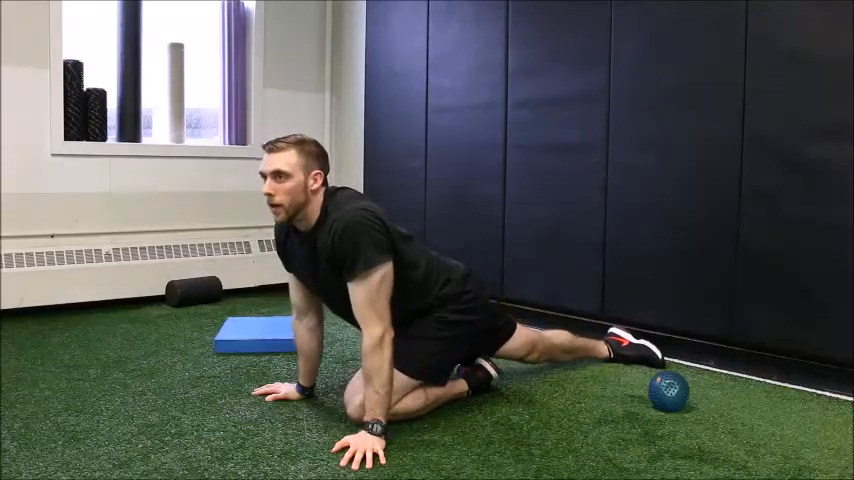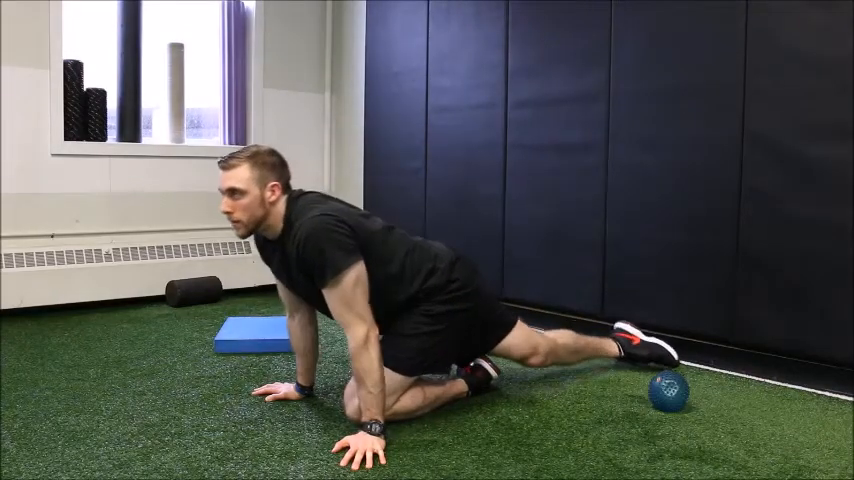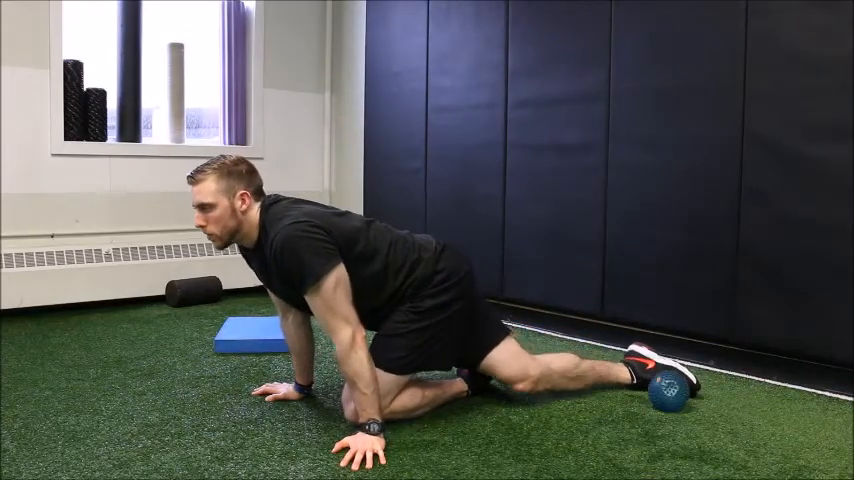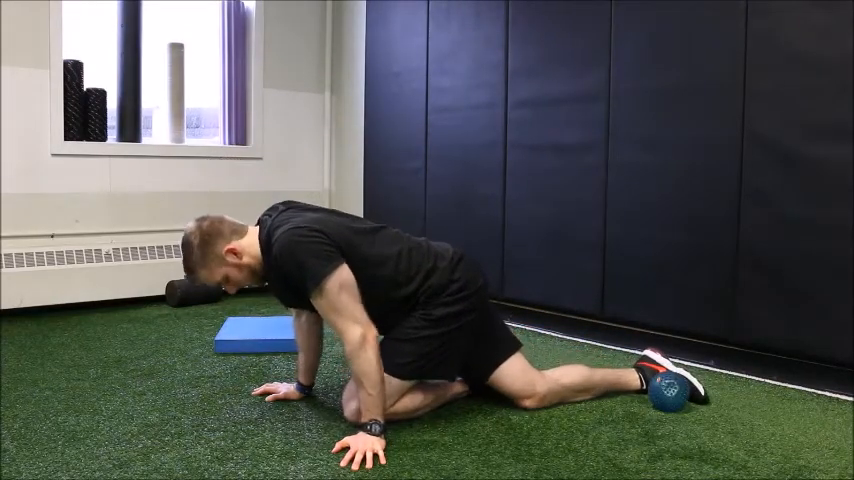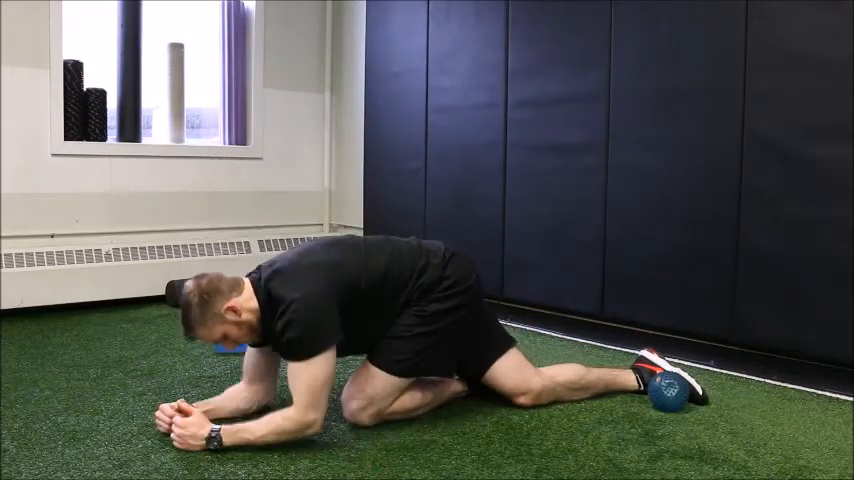
dt=1s
person 1, frame 1
left shoulder: (355, 225)
right shoulder: (288, 233)
left elbow: (378, 332)
right elbow: (306, 316)
left wrist: (374, 429)
right wrist: (303, 386)
left hip: (449, 305)
right hip: (416, 308)
left knee: (359, 405)
right knee: (534, 349)
left ankle: (469, 380)
right ankle: (608, 347)
person 1, frame 2
left shoulder: (318, 231)
right shoulder: (269, 238)
left elbow: (362, 332)
right elbow: (300, 313)
left wrist: (372, 428)
right wrist: (302, 384)
left hip: (442, 291)
right hip: (439, 288)
left knee: (359, 406)
right knee: (534, 351)
left ankle: (468, 381)
right ankle: (621, 344)
person 1, frame 3
left shoulder: (295, 238)
right shoulder: (254, 241)
left elbow: (348, 335)
right elbow: (292, 313)
left wrist: (370, 427)
right wrist: (301, 384)
left hip: (434, 284)
right hip: (435, 284)
left knee: (358, 408)
right knee: (525, 377)
right ankle: (633, 370)
person 1, frame 4
left shoulder: (295, 246)
right shoulder: (274, 232)
left elbow: (360, 333)
right elbow: (306, 310)
left wrist: (372, 429)
right wrist: (302, 384)
left hip: (445, 295)
right hip: (451, 289)
left knee: (357, 406)
right knee: (533, 392)
left ankle: (464, 384)
right ankle: (643, 374)
person 1, frame 5
left shoulder: (299, 304)
right shoulder: (259, 298)
left elbow: (307, 418)
right elbow: (255, 391)
left wrist: (214, 436)
right wrist: (197, 409)
left hip: (440, 289)
right hip: (444, 287)
left knee: (359, 406)
right knee: (529, 389)
left ankle: (462, 383)
right ankle: (641, 374)
